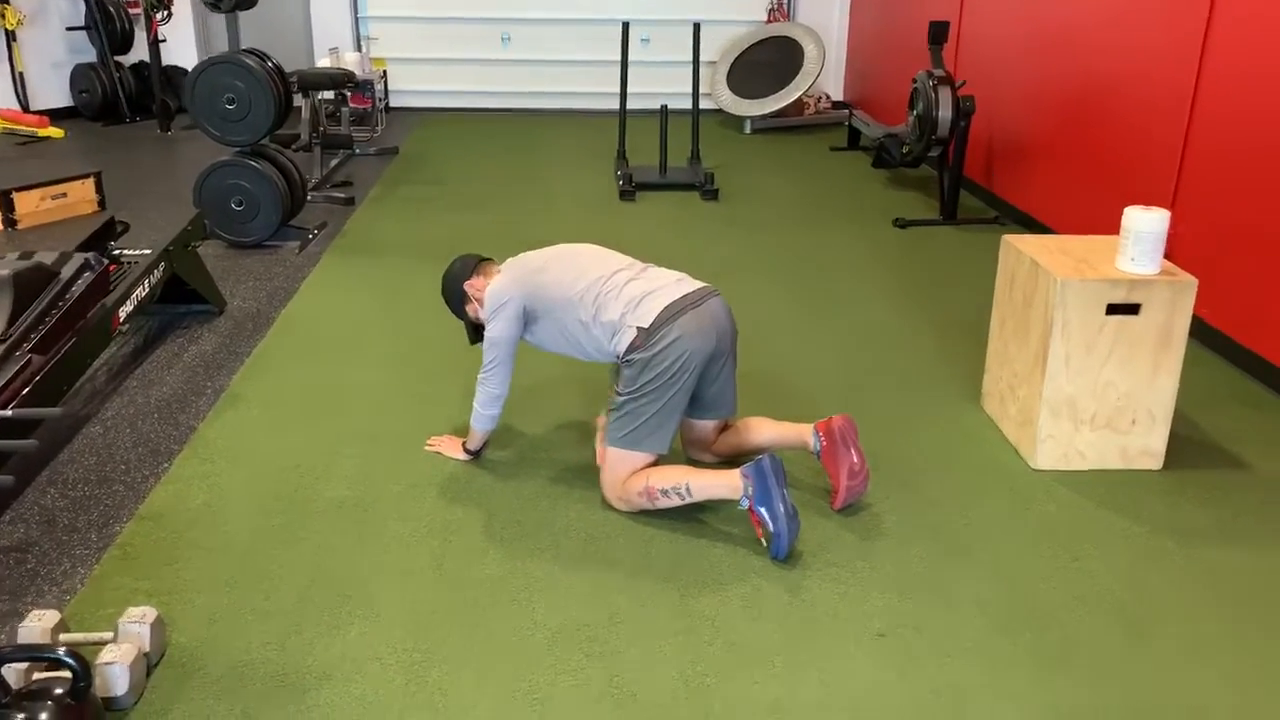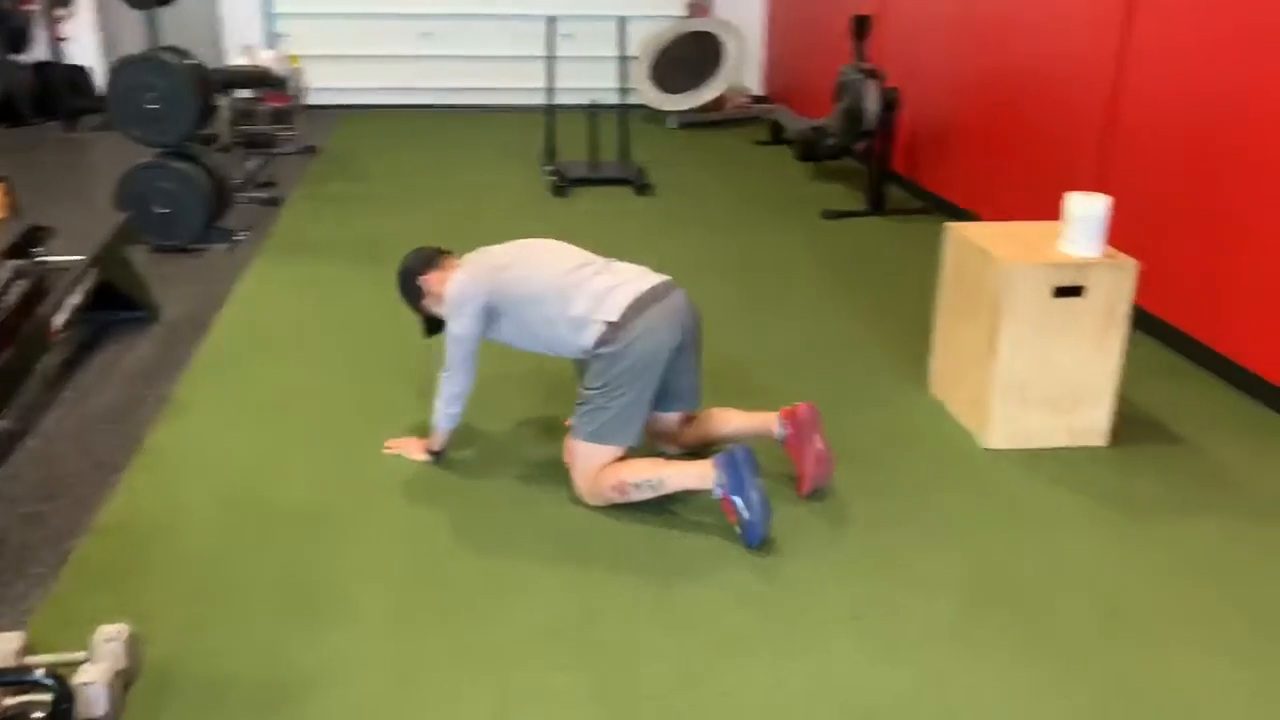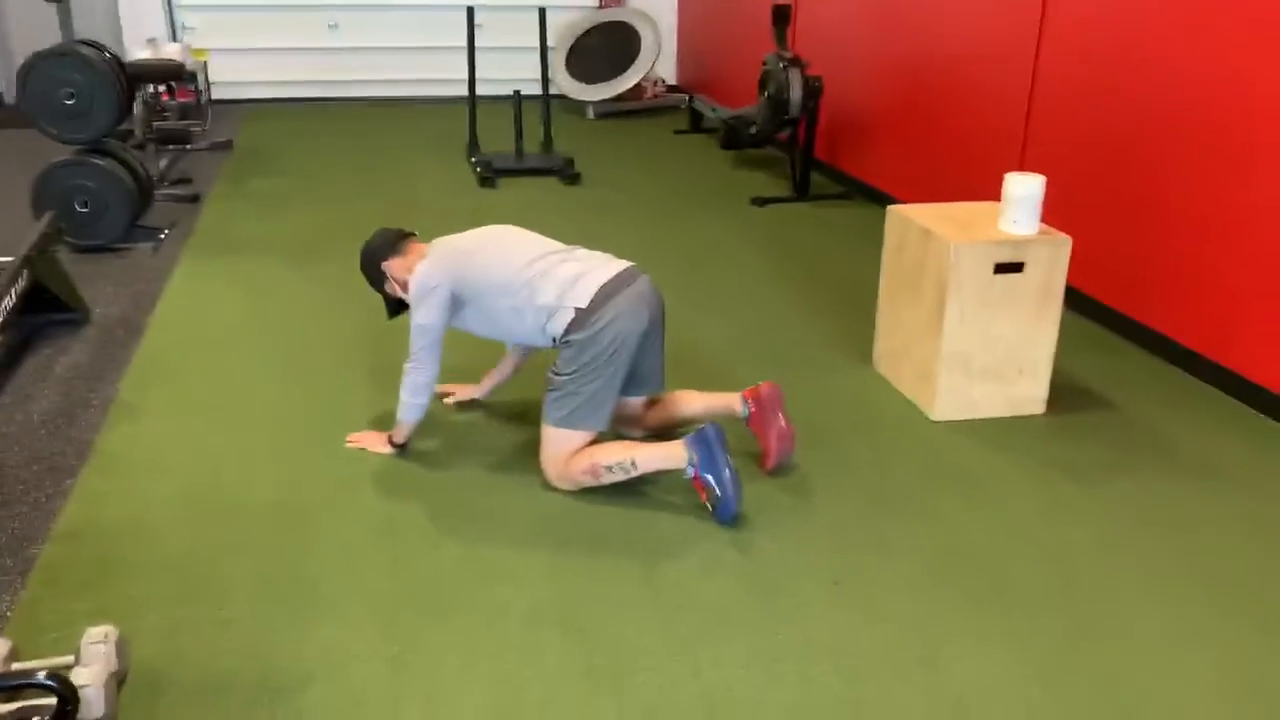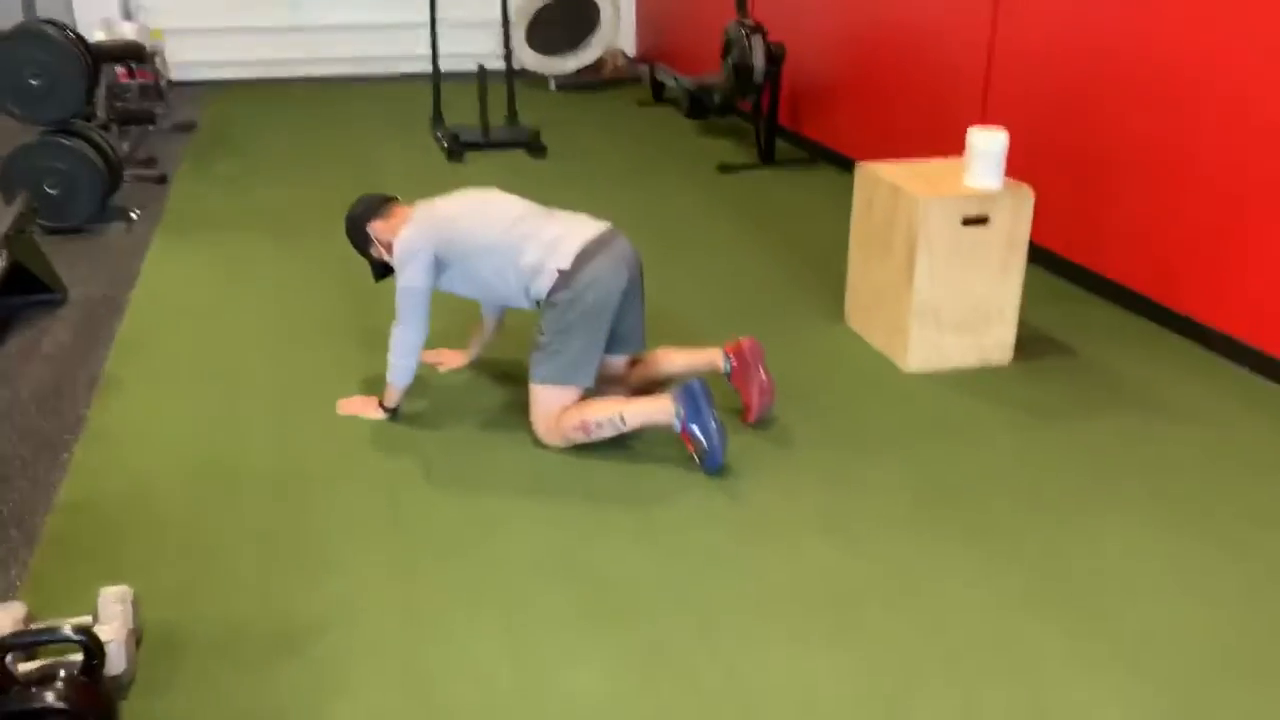
dt=0.3s
person 1, frame 1
left shoulder: (502, 291)
right shoulder: (544, 268)
left elbow: (493, 381)
left wrist: (470, 446)
right wrist: (615, 414)
left hip: (667, 335)
right hip: (708, 307)
left knee: (620, 489)
right knee: (706, 444)
left ankle: (746, 484)
right ankle: (821, 436)
person 1, frame 2
left shoulder: (464, 287)
right shoulder: (508, 262)
left elbow: (456, 378)
left wrist: (432, 446)
right wrist: (587, 421)
left hip: (630, 329)
right hip: (670, 300)
left knee: (592, 484)
right knee: (671, 433)
left ankle: (719, 474)
right ankle: (785, 424)
person 1, frame 3
left shoulder: (429, 275)
right shoulder: (468, 250)
left elbow: (421, 367)
left wrist: (396, 439)
right wrist: (482, 388)
left hip: (599, 318)
right hip: (635, 287)
left knee: (561, 469)
right knee: (634, 420)
left ankle: (690, 455)
right ankle: (748, 404)
person 1, frame 4
left shoulder: (413, 238)
right shoulder: (453, 212)
left elbow: (410, 329)
left wrist: (387, 403)
right wrist: (470, 352)
left hip: (578, 278)
right hip: (613, 249)
left knee: (552, 427)
right knee: (617, 377)
left ankle: (676, 408)
right ankle: (728, 358)
